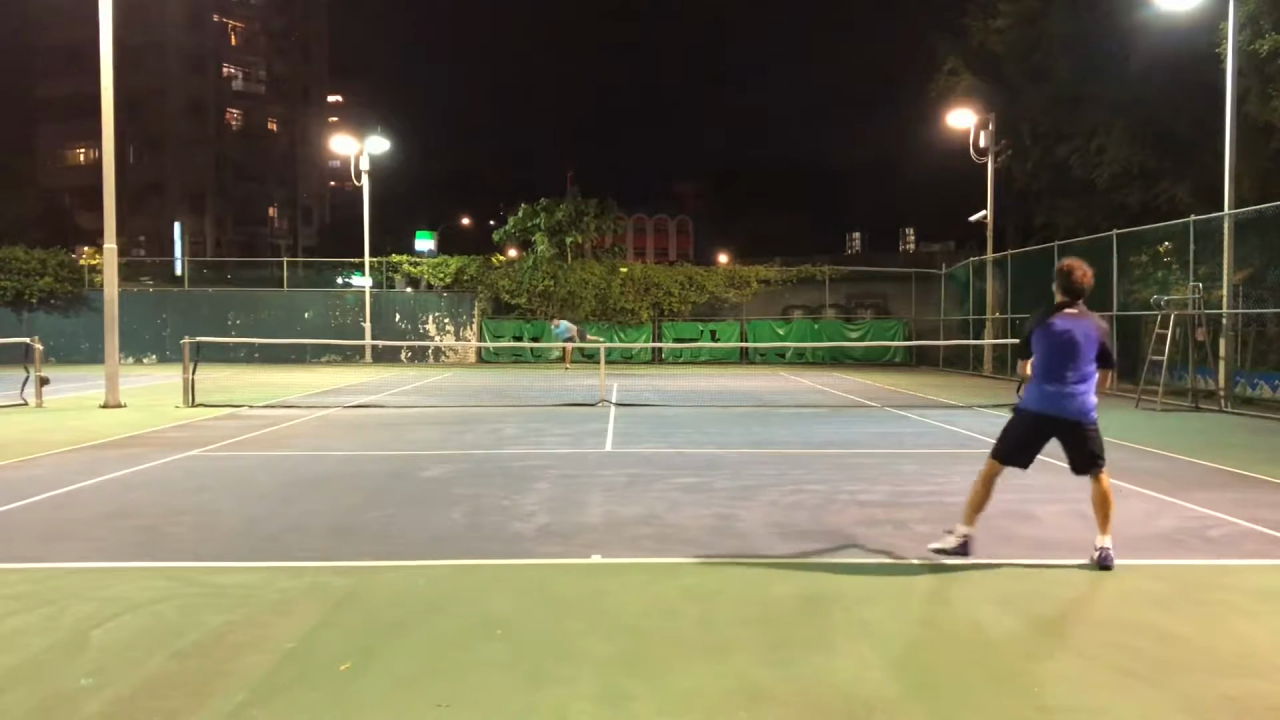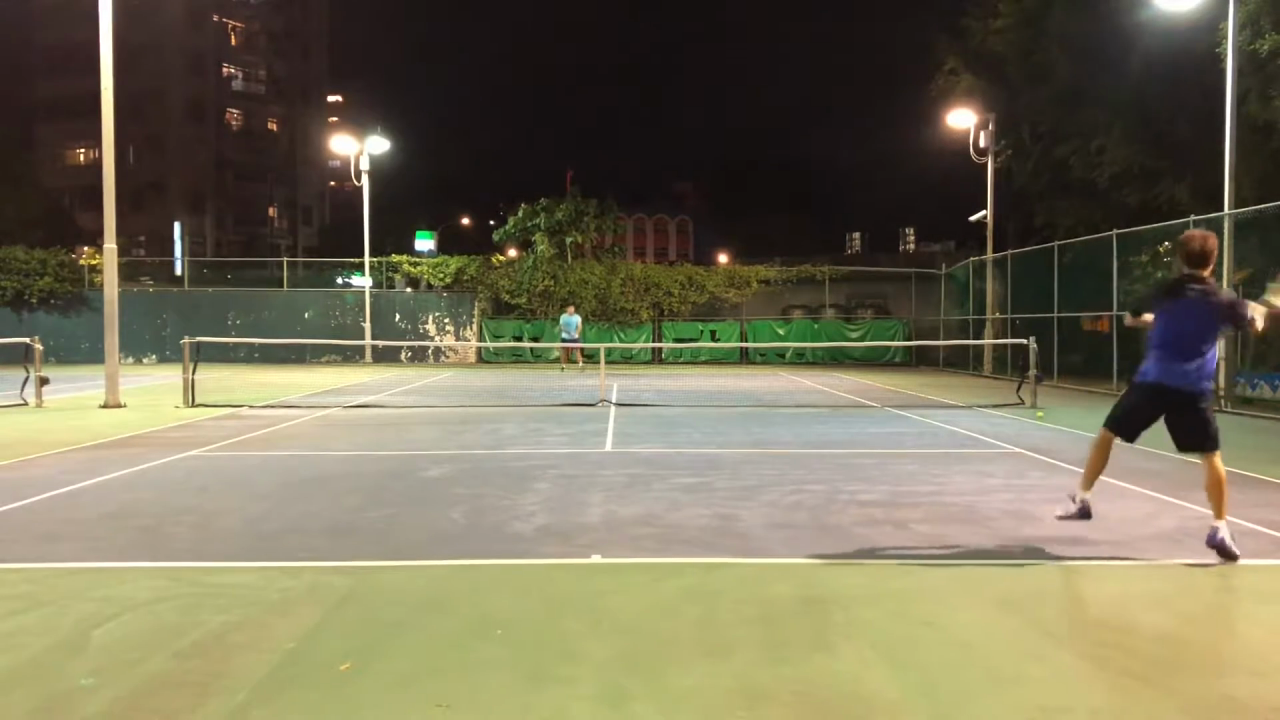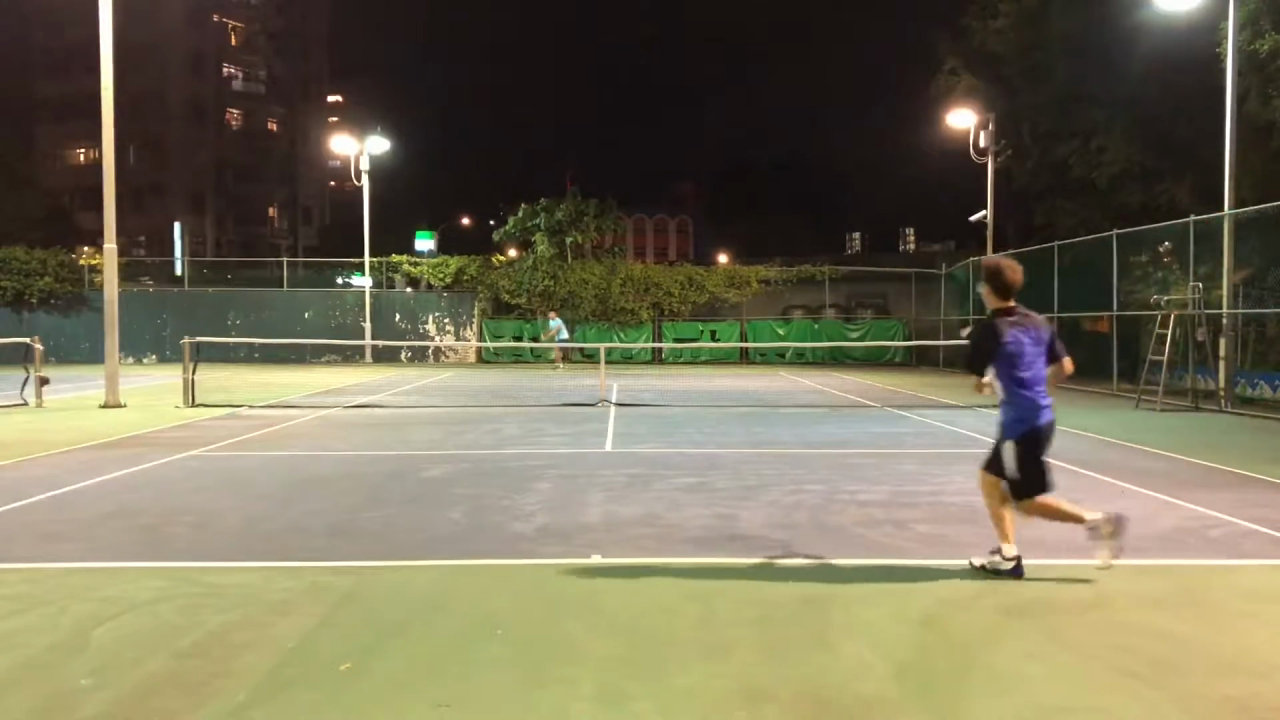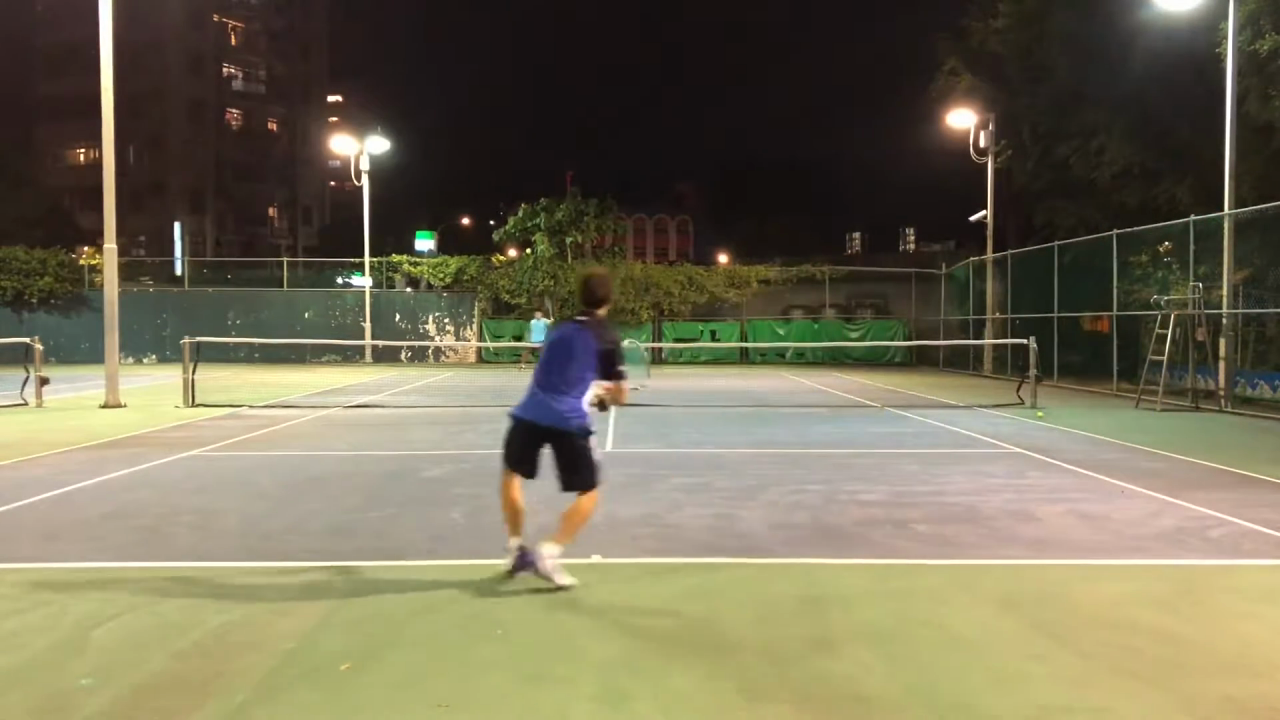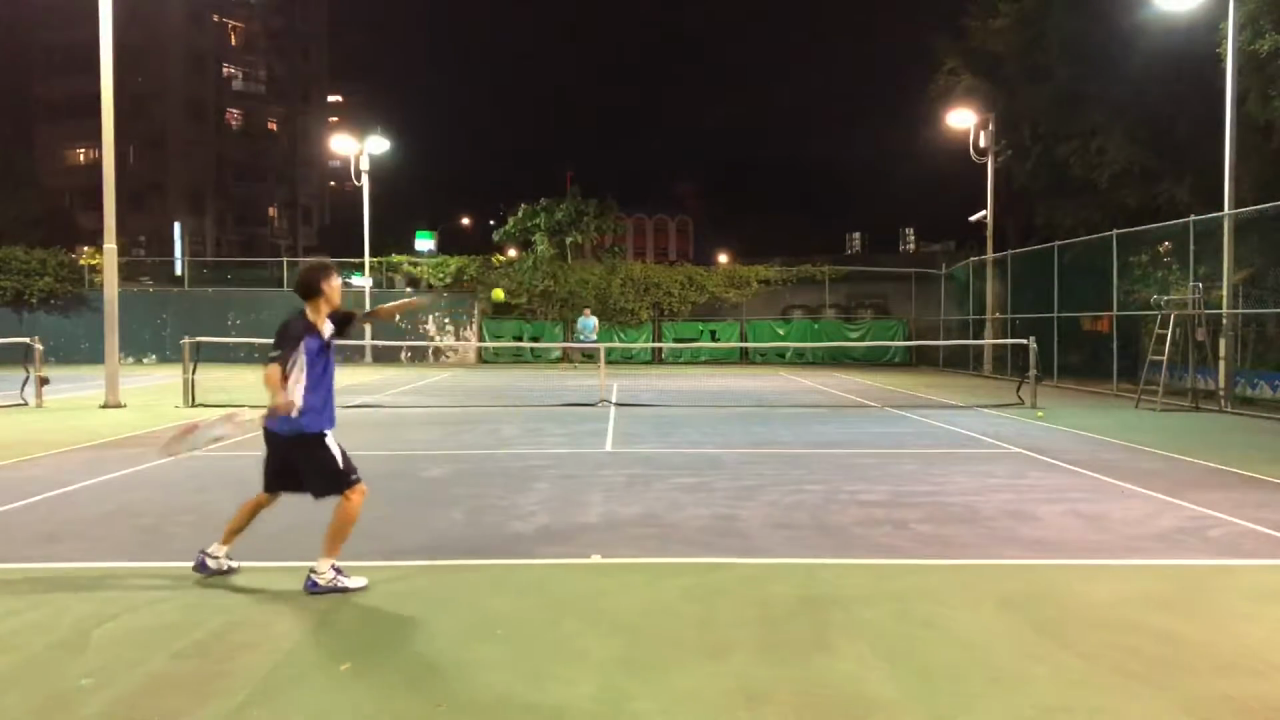
dt=1s
person 1, frame 1
left shoulder: (1040, 323)
right shoulder: (1099, 327)
left elbow: (1022, 369)
right elbow: (1105, 379)
left hip: (1036, 407)
right hip: (1079, 413)
left knee: (991, 468)
right knee: (1099, 474)
left ankle: (963, 535)
right ankle: (1103, 547)
person 1, frame 2
left shoulder: (1168, 291)
right shoulder: (1223, 299)
left elbow: (1134, 320)
right elbow: (1255, 325)
right wrist: (1257, 312)
left hip: (1152, 382)
right hip: (1192, 389)
left knee: (1107, 435)
right knee: (1211, 458)
left ankle: (1082, 500)
right ankle: (1219, 529)
person 1, frame 3
left shoulder: (987, 330)
right shoulder: (1036, 323)
left elbow: (977, 380)
right elbow: (1066, 368)
left wrist: (983, 383)
left hip: (1022, 424)
right hip: (1038, 420)
left knee: (1028, 502)
right knee: (989, 480)
left ankle: (1098, 522)
right ankle: (1007, 555)
person 1, frame 4
left shoulder: (559, 328)
right shoulder: (605, 337)
right elbow: (620, 391)
left wrist: (597, 387)
right wrist: (602, 396)
left hip: (530, 414)
right hip: (570, 420)
left knee: (511, 477)
right knee: (588, 495)
left ankle: (517, 548)
right ankle: (548, 554)
person 1, frame 5
left shoulder: (326, 323)
right shoulder: (295, 331)
left elbow: (369, 316)
right elbow: (273, 374)
left wrist: (410, 302)
right wrist: (279, 398)
left hip: (281, 428)
right hip: (301, 429)
left knee: (268, 496)
right knee: (354, 492)
left ankle: (213, 553)
right ankle: (323, 572)
